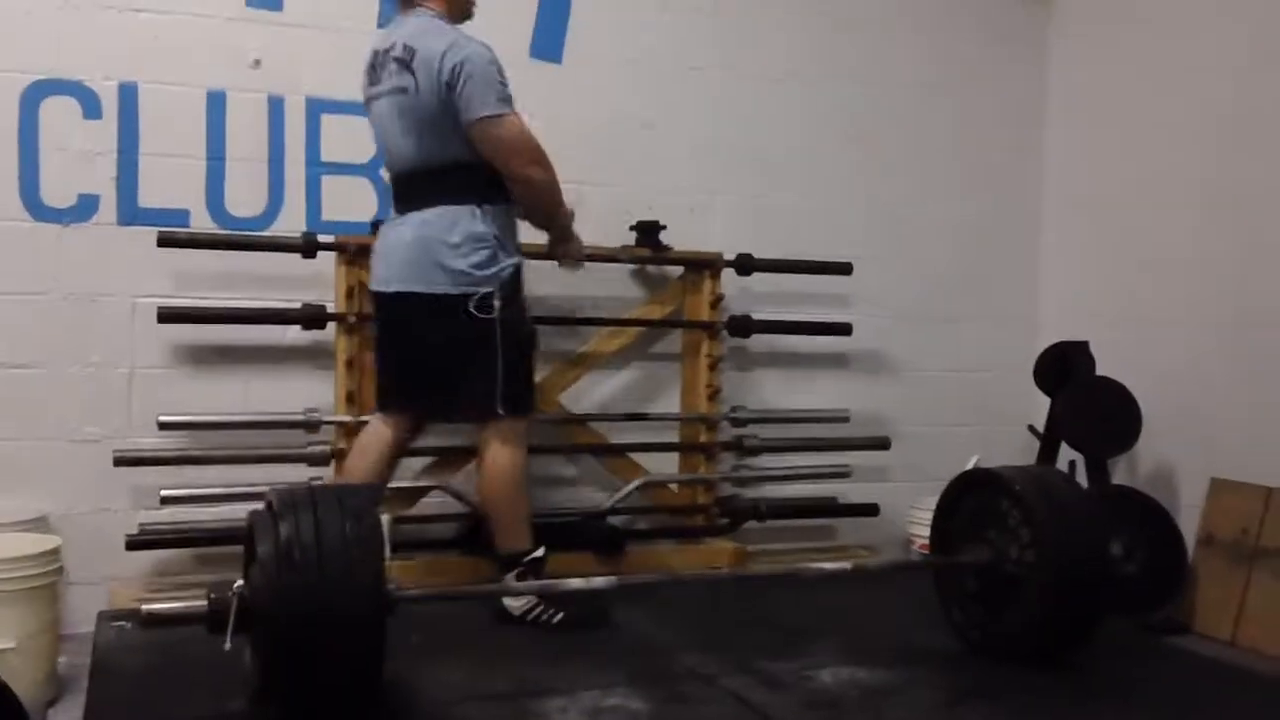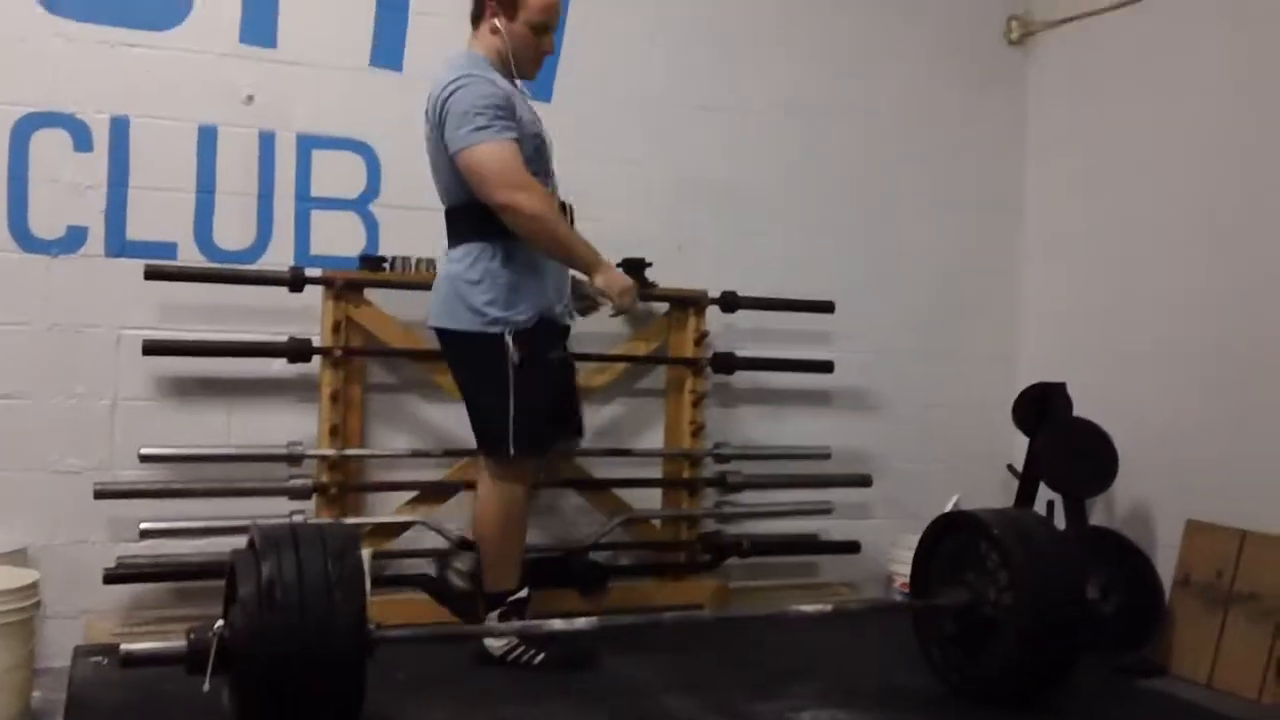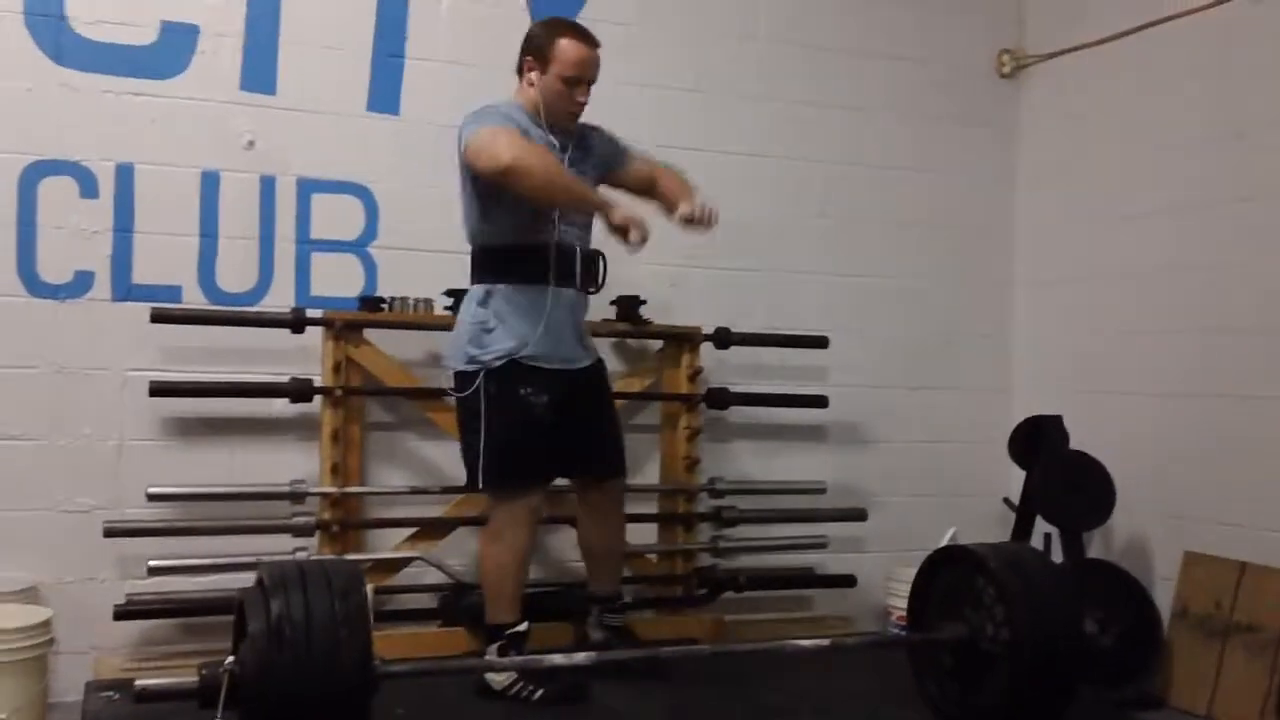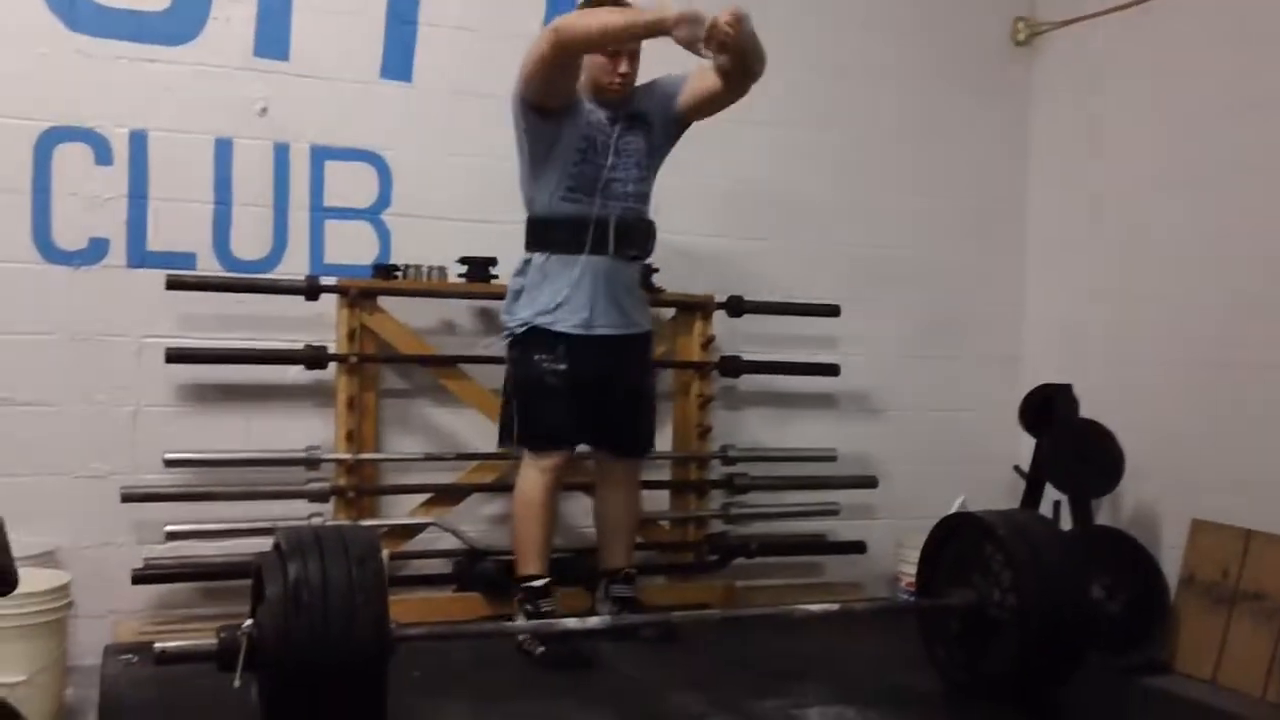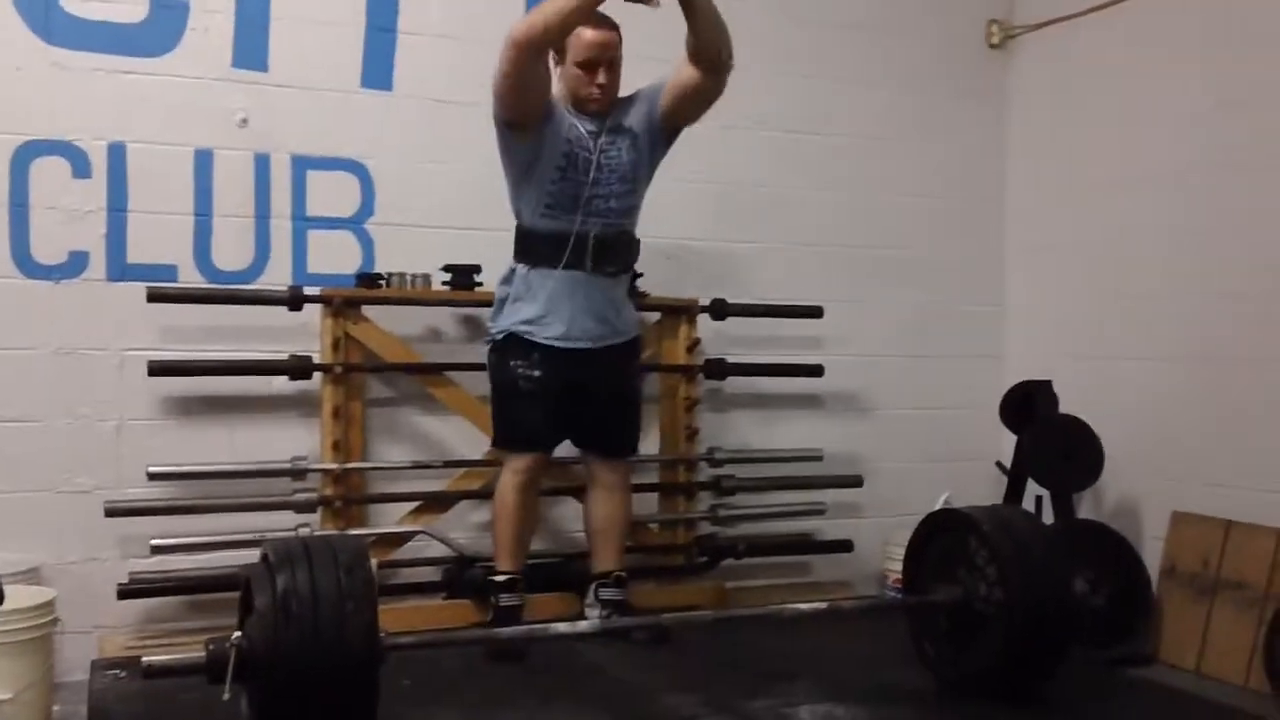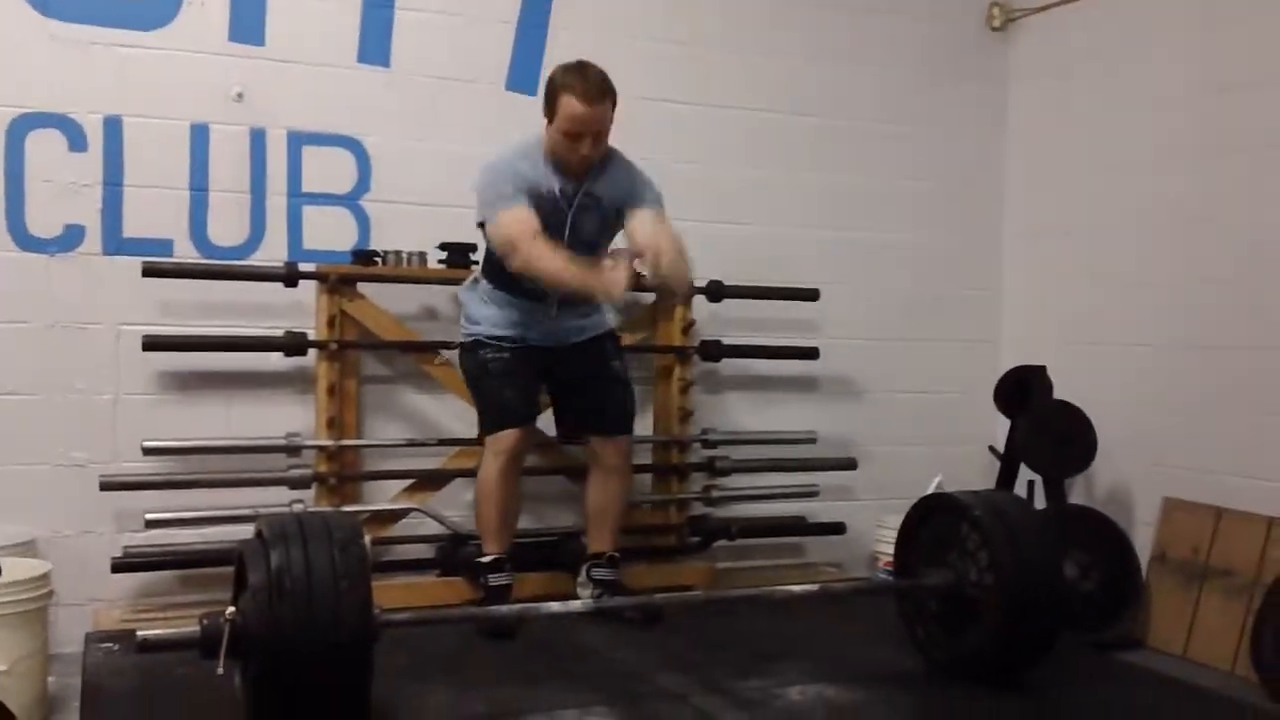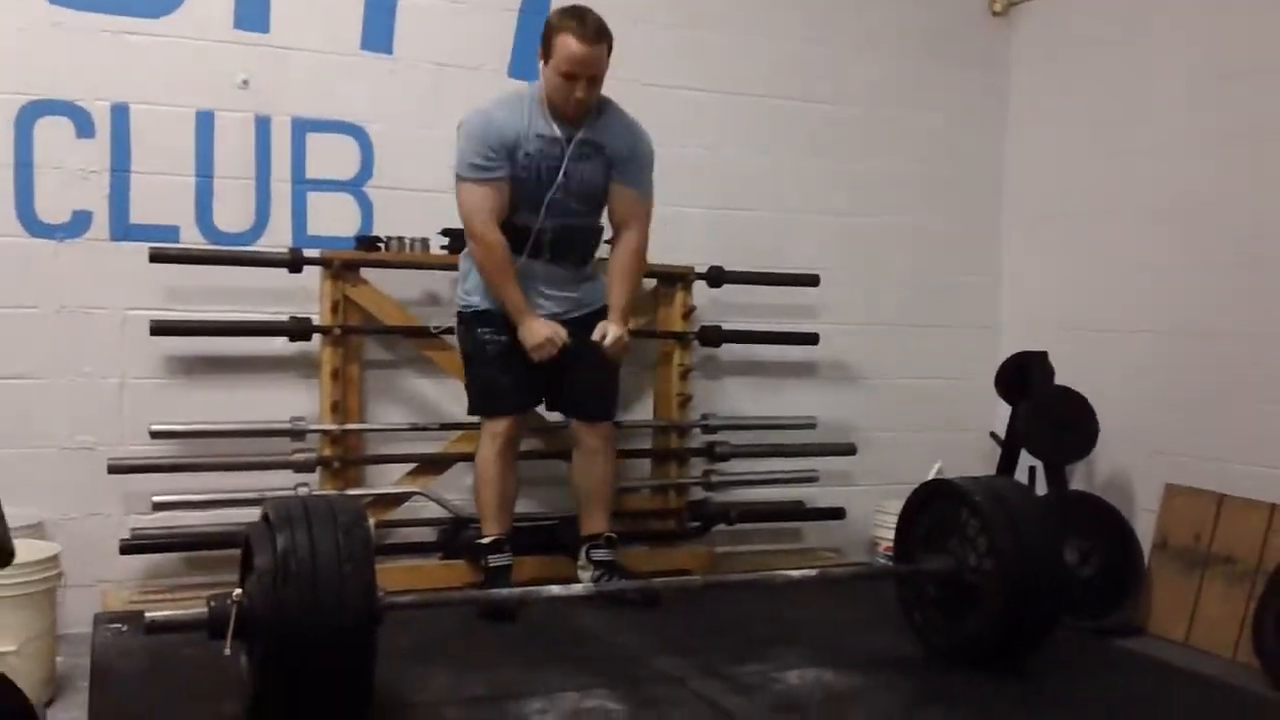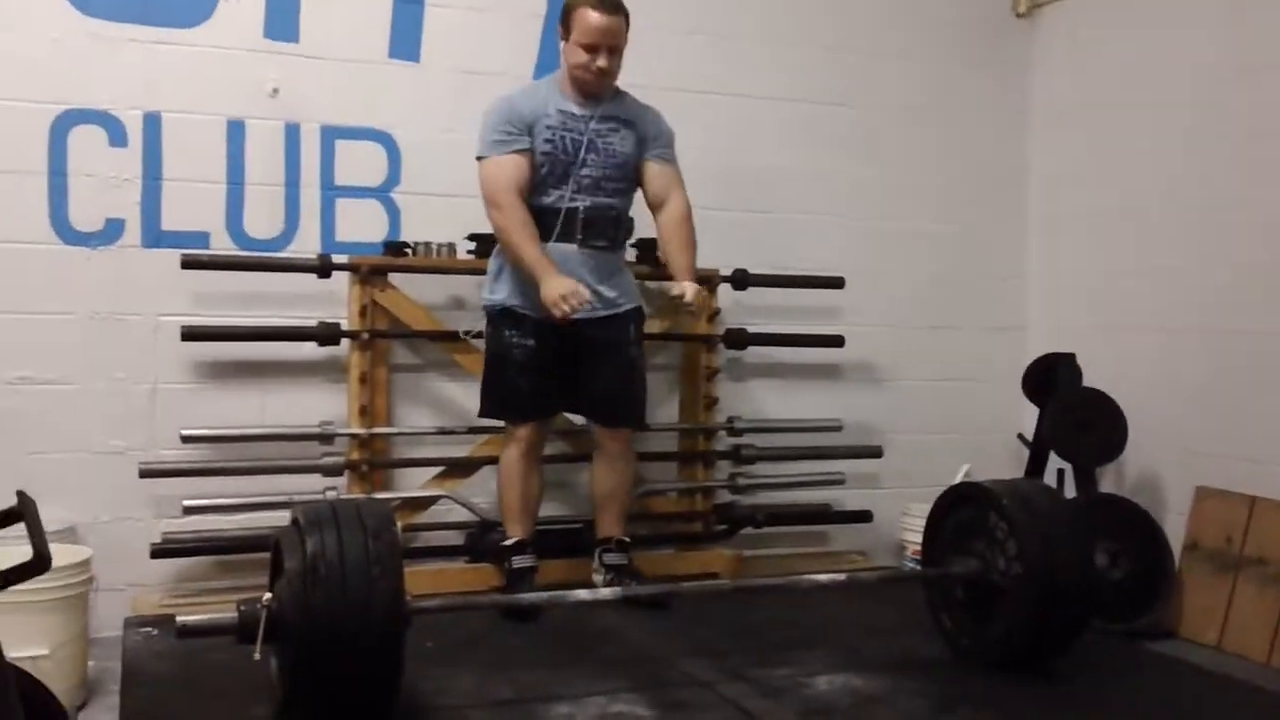
dt=0.3s
person 1, frame 1
left shoulder: (386, 55)
right shoulder: (460, 51)
right elbow: (523, 162)
left wrist: (537, 210)
right wrist: (563, 230)
left hip: (405, 261)
right hip: (462, 265)
left knee: (398, 418)
right knee: (502, 424)
right ankle: (523, 580)
person 1, frame 2
left shoulder: (491, 90)
right shoulder: (476, 88)
right elbow: (513, 196)
left wrist: (564, 274)
right wrist: (595, 266)
left hip: (514, 303)
right hip: (496, 307)
left knee: (520, 453)
right knee: (512, 461)
left ankle: (477, 570)
right ankle: (504, 619)
person 1, frame 3
left shoulder: (584, 140)
right shoulder: (493, 127)
left elbow: (650, 168)
right elbow: (507, 161)
left wrist: (683, 198)
right wrist: (607, 206)
left hip: (572, 350)
right hip: (506, 351)
left knee: (604, 484)
right knee: (517, 500)
left ankle: (607, 619)
right ankle: (504, 656)
person 1, frame 4
left shoulder: (654, 106)
right shoulder: (548, 101)
left elbow: (740, 75)
left hip: (624, 320)
right hip: (549, 317)
left knee: (623, 460)
right knee: (546, 457)
left ankle: (617, 594)
right ankle: (531, 606)
person 1, frame 5
left shoulder: (644, 117)
right shoulder: (532, 114)
left elbow: (711, 71)
left hip: (611, 331)
right hip: (533, 327)
left knee: (612, 467)
right knee: (524, 462)
left ankle: (607, 595)
right ankle: (505, 599)
person 1, frame 6
left shoulder: (626, 181)
right shoulder: (508, 173)
left elbow: (656, 236)
right elbow: (524, 252)
left wrist: (667, 263)
right wrist: (594, 278)
left hip: (583, 332)
right hip: (502, 327)
left knee: (613, 446)
right knee: (508, 440)
left ankle: (601, 577)
right ankle: (494, 584)
person 1, frame 7
left shoulder: (625, 137)
right shoulder: (493, 125)
left elbow: (631, 233)
right elbow: (482, 231)
left wrist: (617, 318)
right wrist: (525, 320)
left hip: (580, 303)
right hip: (498, 304)
left knee: (596, 427)
right knee: (502, 425)
left ankle: (598, 556)
right ankle: (495, 563)
person 1, frame 8
left shoulder: (645, 122)
right shoulder: (517, 110)
left elbow: (671, 203)
right elbow: (503, 202)
left wrist: (684, 278)
right wrist: (547, 279)
left hip: (613, 304)
right hip: (525, 302)
left knee: (616, 432)
right knee: (525, 431)
left ankle: (613, 559)
right ankle: (518, 564)
